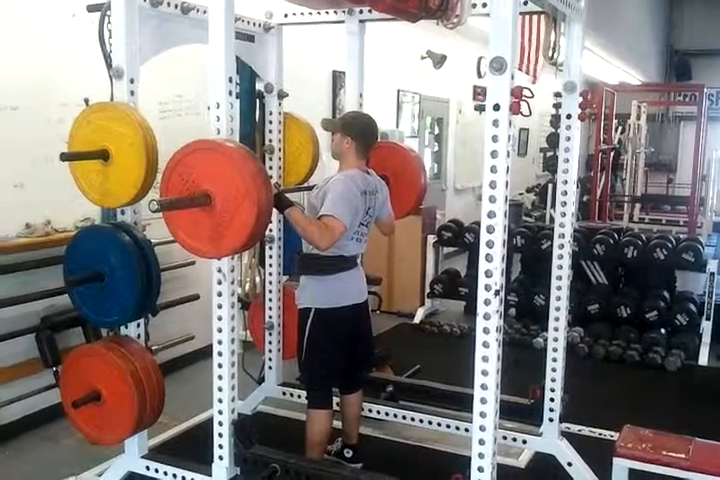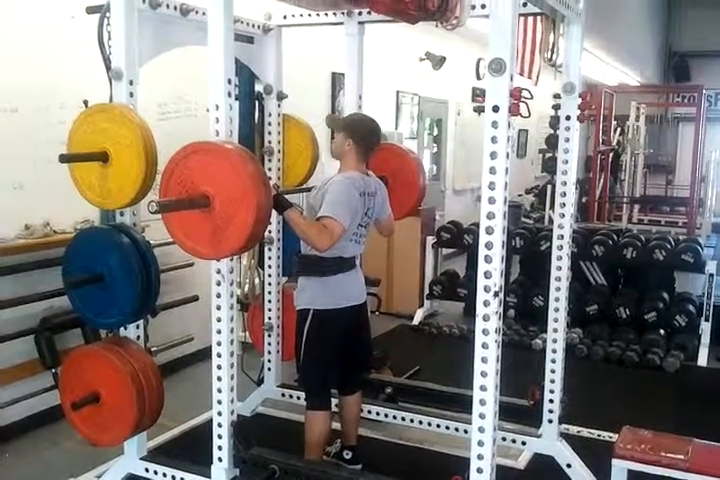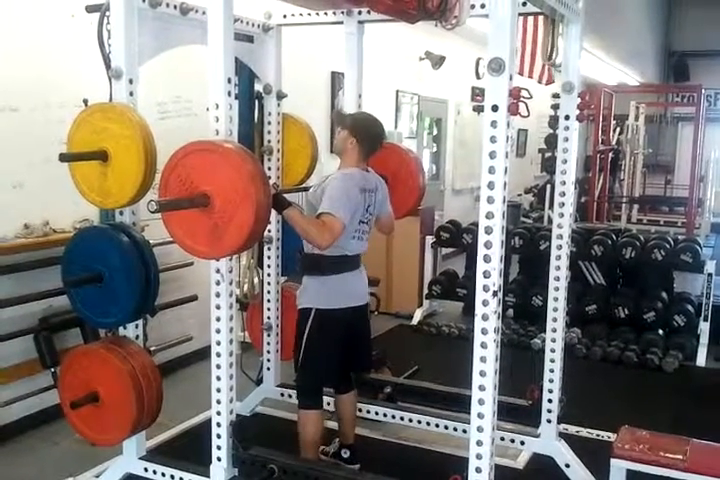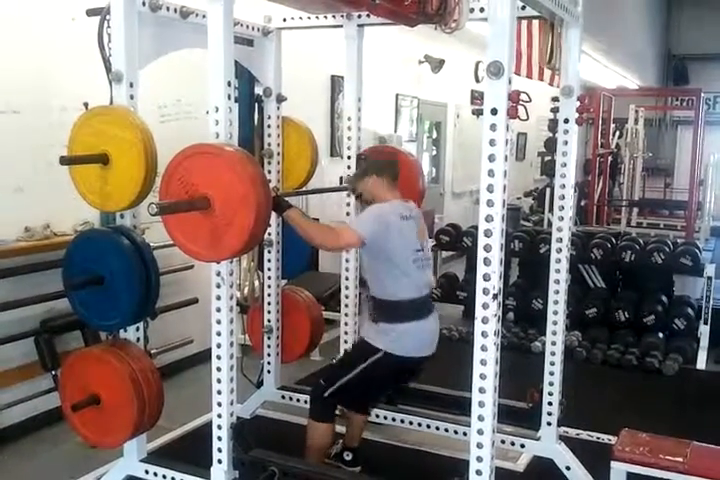
dt=0.5s
person 1, frame 1
left shoulder: (342, 185)
right shoulder: (374, 183)
left elbow: (323, 238)
right elbow: (388, 227)
left wrist: (283, 204)
left hip: (325, 297)
right hip: (352, 292)
left knee: (319, 388)
right knee: (350, 378)
right ankle: (349, 449)
person 1, frame 2
left shoulder: (341, 186)
right shoulder: (373, 185)
left elbow: (322, 239)
right elbow: (387, 228)
left wrist: (282, 205)
left hip: (322, 298)
right hip: (351, 294)
left knee: (317, 390)
right knee: (349, 379)
right ankle: (348, 451)
person 1, frame 3
left shoulder: (341, 182)
right shoulder: (374, 182)
left elbow: (323, 236)
right elbow: (387, 225)
left wrist: (281, 203)
left hip: (326, 295)
right hip: (354, 291)
left knee: (309, 387)
right knee: (342, 378)
right ankle: (345, 451)
person 1, frame 4
left shoulder: (380, 216)
right shoulder: (410, 211)
left elbow: (331, 239)
left wrist: (283, 207)
right wrist: (368, 201)
left hip: (396, 338)
right hip: (422, 332)
left knee: (324, 396)
right knee: (356, 387)
right ankle: (347, 453)
